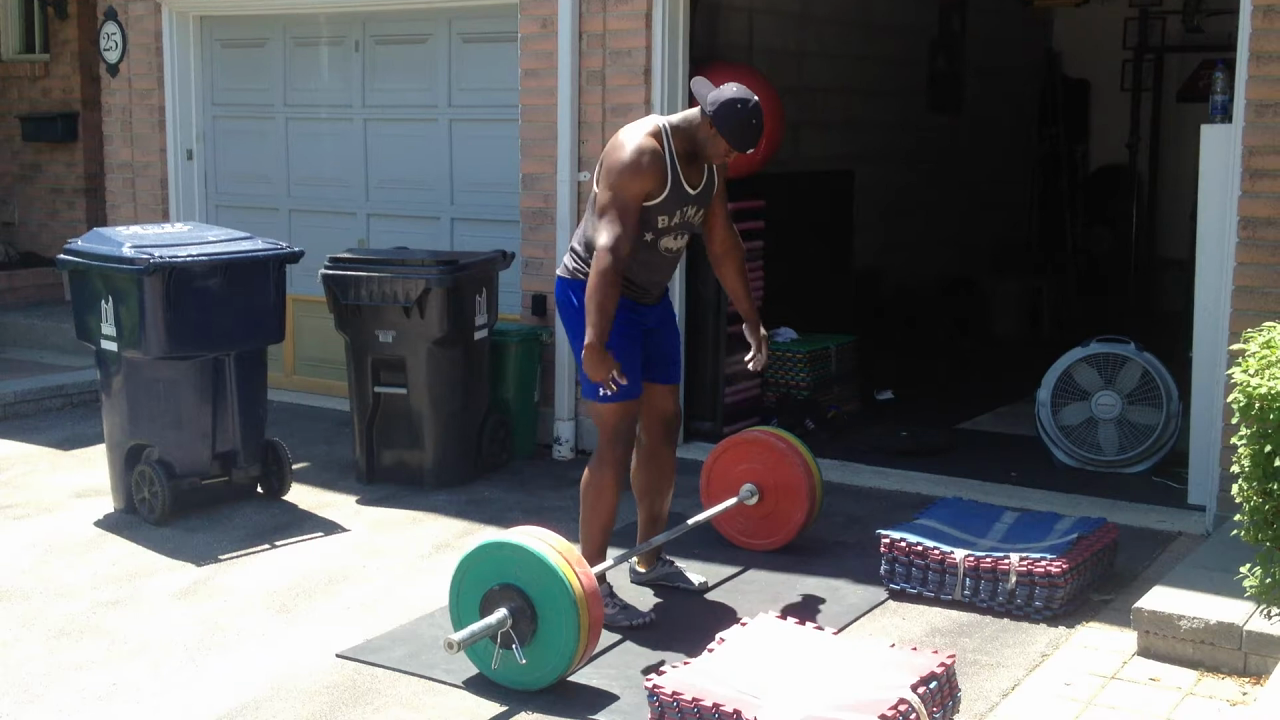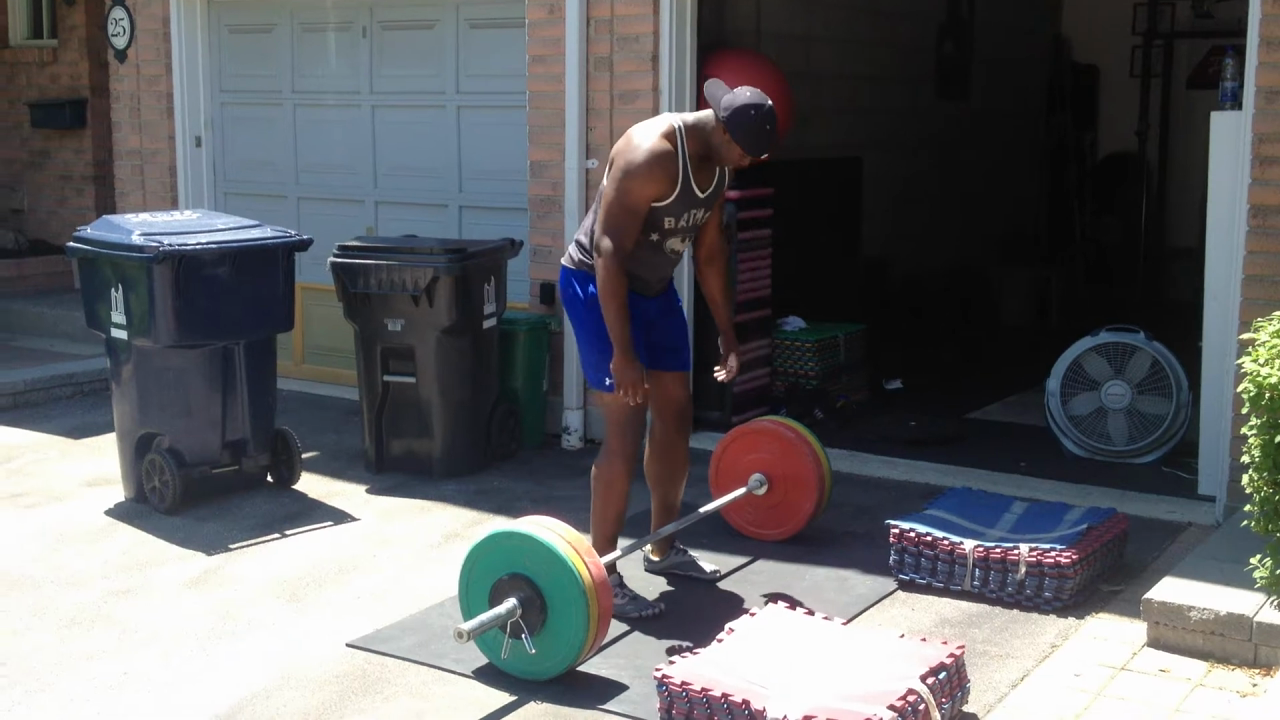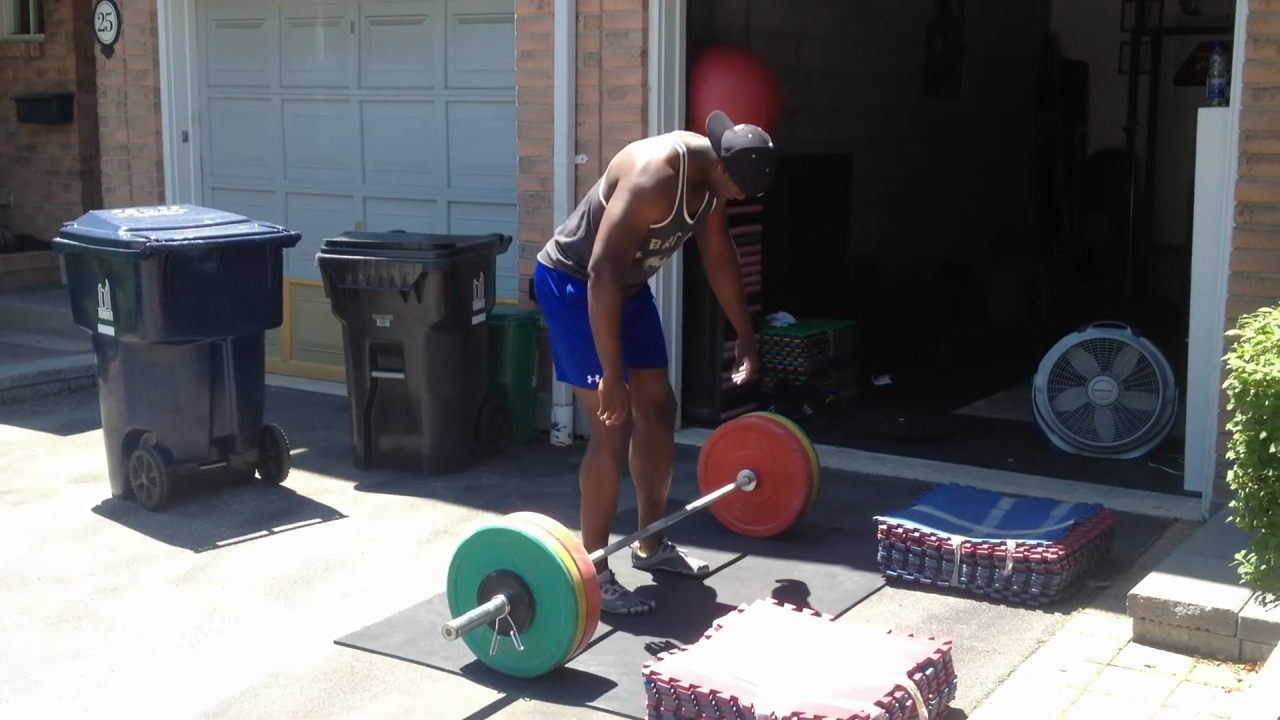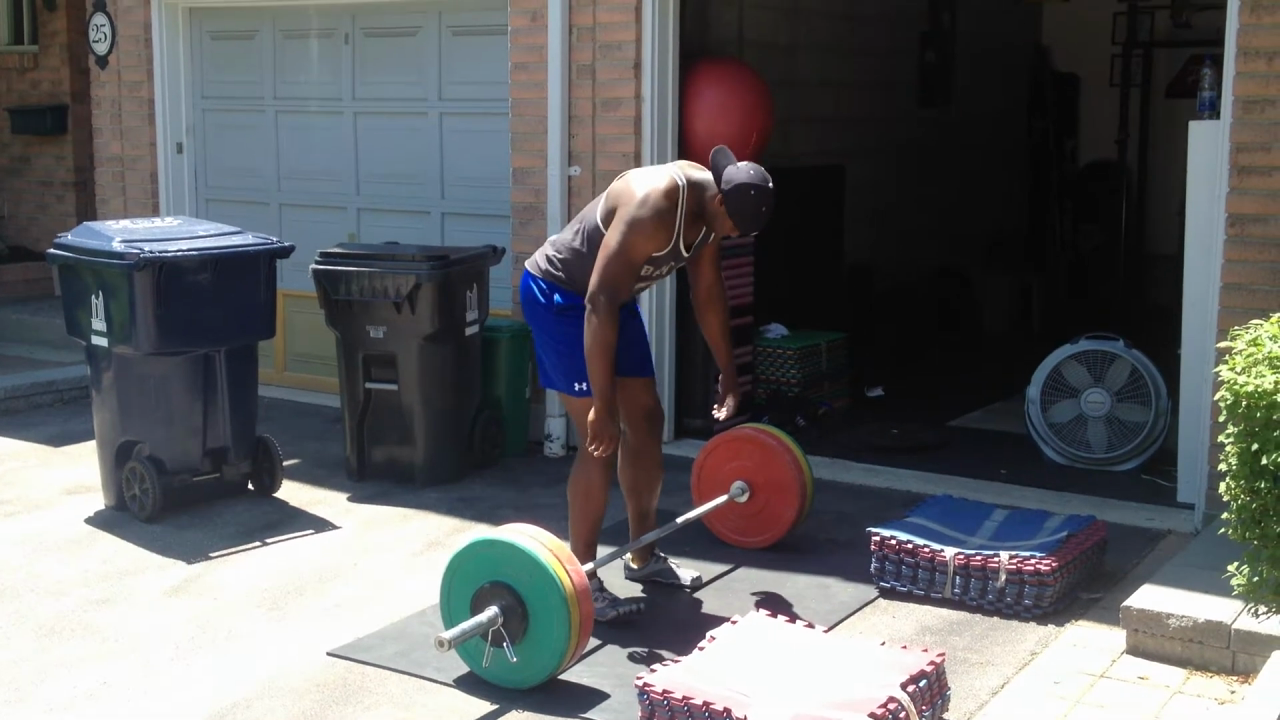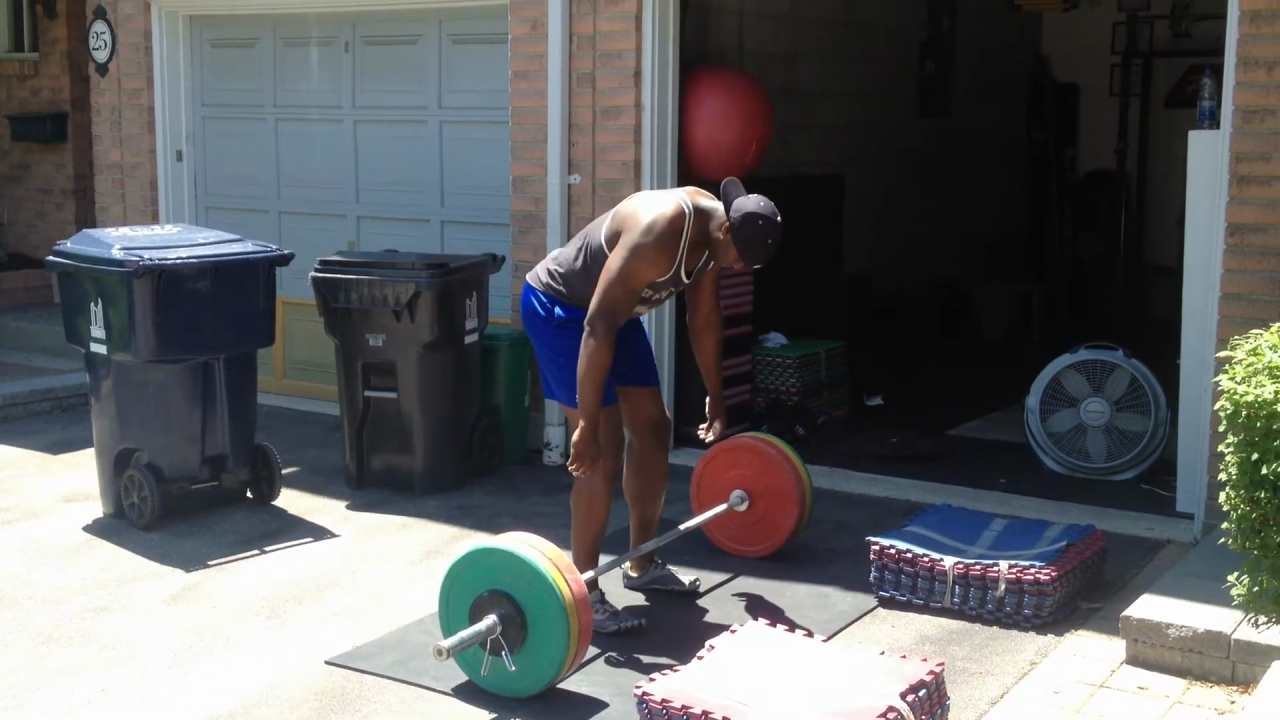
dt=0.5s
person 1, frame 1
left shoulder: (710, 163)
right shoulder: (638, 152)
left elbow: (722, 243)
right elbow: (607, 249)
left wrist: (751, 319)
right wrist: (594, 341)
left hip: (651, 297)
right hip: (595, 292)
left knee: (664, 426)
right knee: (618, 439)
left ankle: (649, 558)
right ankle: (591, 583)
person 1, frame 2
left shoulder: (718, 160)
right shoulder: (650, 153)
left elbow: (710, 248)
right elbow: (609, 253)
left wrist: (727, 331)
right wrist: (623, 353)
left hip: (654, 288)
right hip: (597, 284)
left knee: (676, 414)
right knee: (626, 428)
left ankle: (662, 548)
right ankle: (602, 574)
person 1, frame 3
left shoulder: (711, 177)
right shoulder: (652, 176)
left elbow: (719, 256)
right elbow: (602, 274)
left wrist: (744, 334)
right wrist: (611, 374)
left hip: (629, 286)
right hip: (574, 284)
left knee: (659, 411)
right knee: (615, 426)
left ankle: (651, 545)
right ankle: (593, 571)
person 1, frame 4
left shoulder: (708, 208)
right shoulder: (651, 207)
left elbow: (708, 292)
right elbow: (599, 303)
left wrist: (728, 372)
right wrist: (601, 403)
left hip: (612, 296)
right hip: (560, 294)
left knee: (646, 420)
right knee: (603, 438)
left ankle: (642, 556)
right ankle: (582, 583)
person 1, frame 5
left shoulder: (712, 233)
right shoulder: (656, 232)
left elbow: (704, 317)
right elbow: (598, 327)
left wrist: (715, 395)
right wrist: (586, 426)
left hip: (614, 310)
right hip: (559, 306)
left knee: (653, 430)
right knee: (604, 451)
left ankle: (643, 564)
right ankle: (584, 594)
